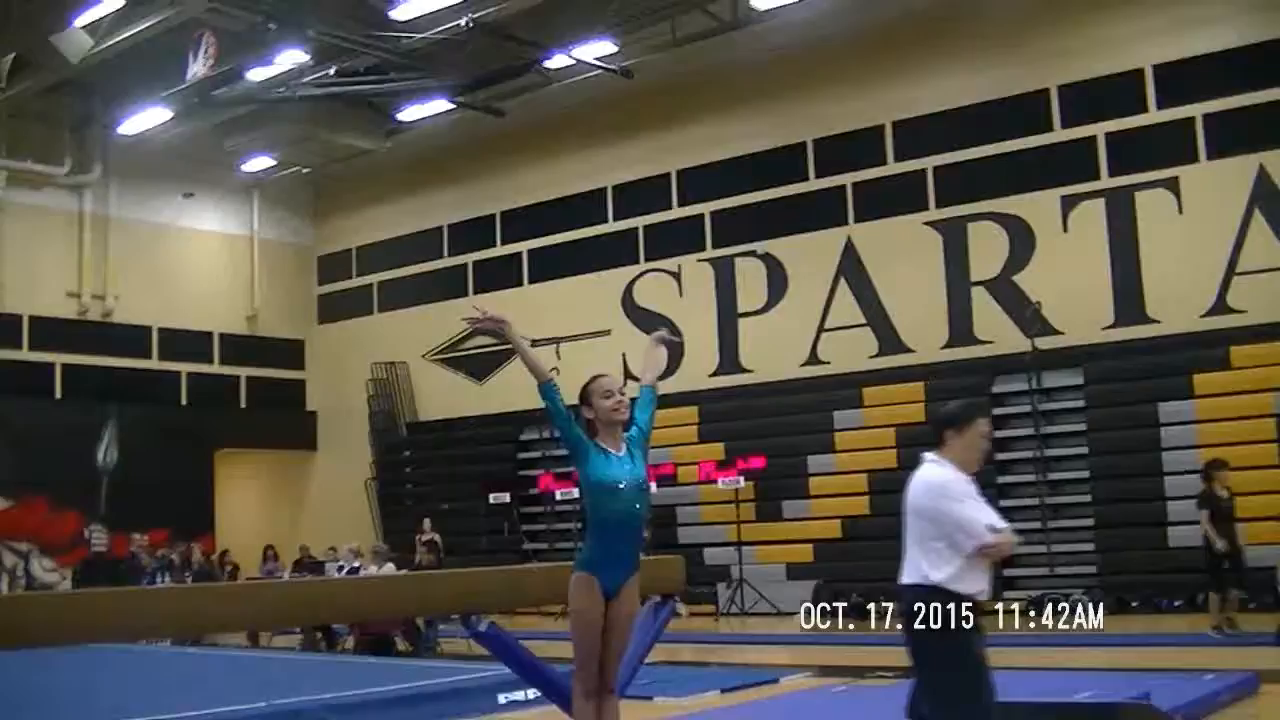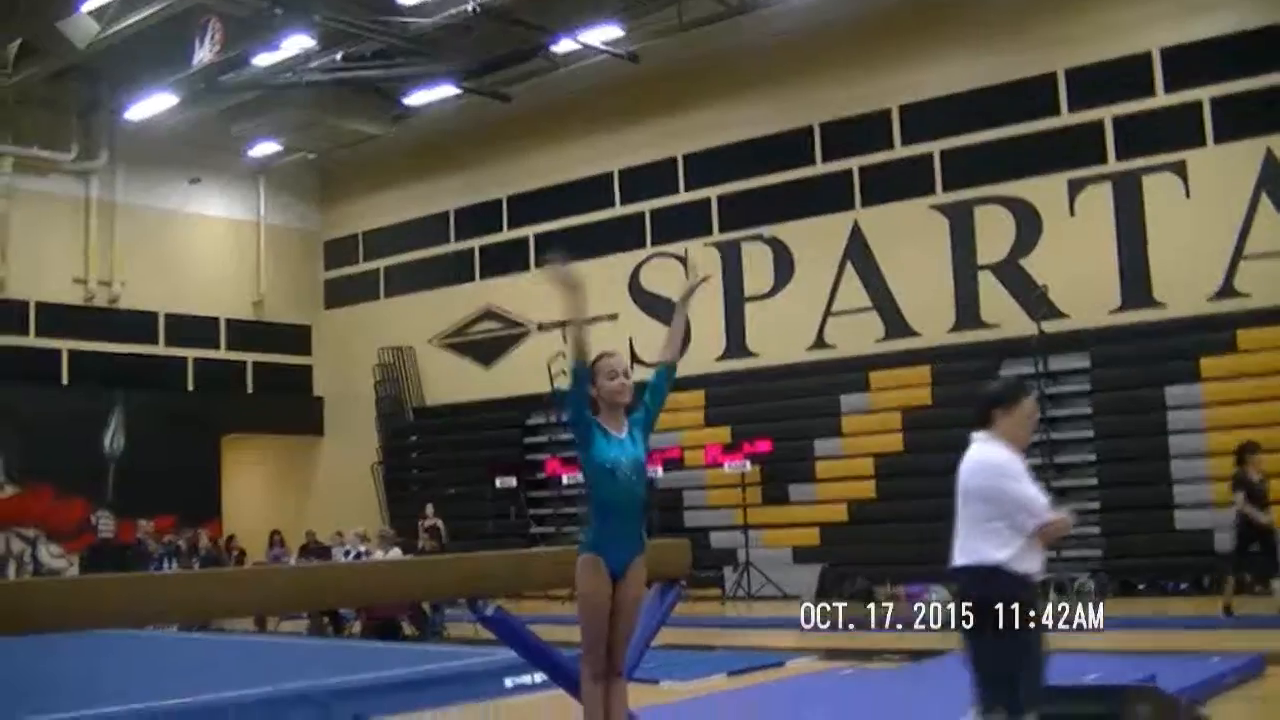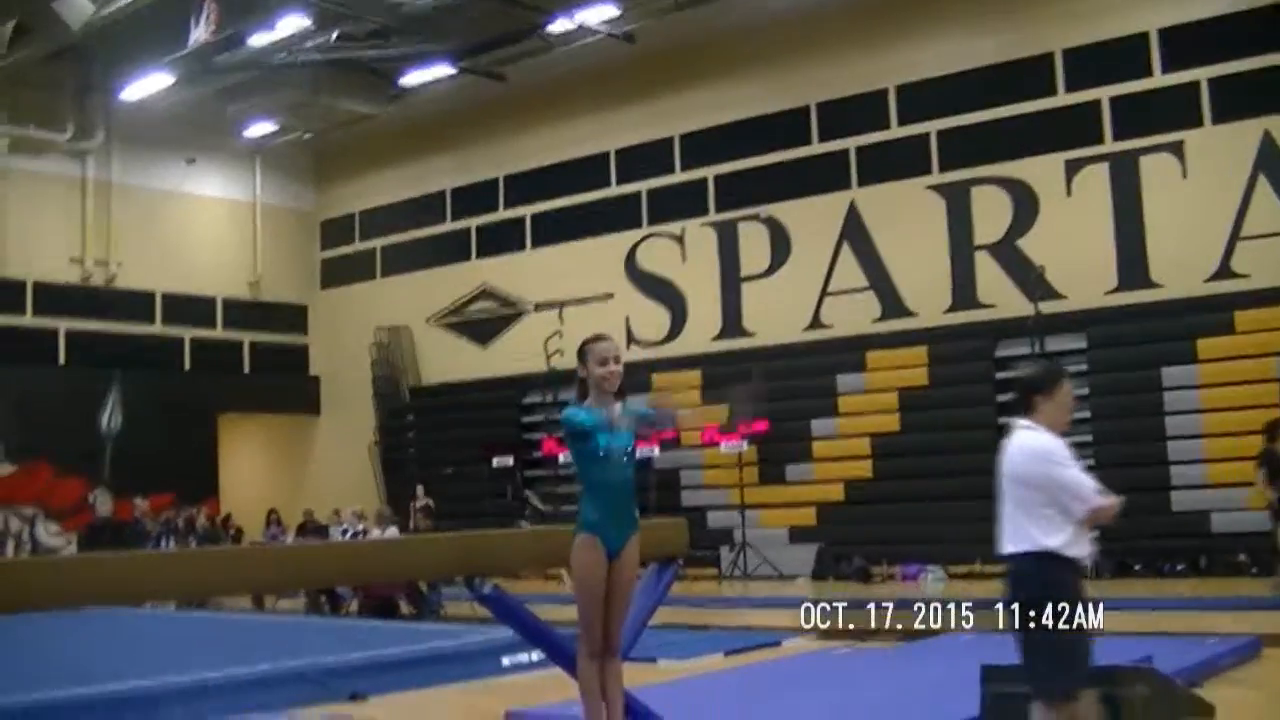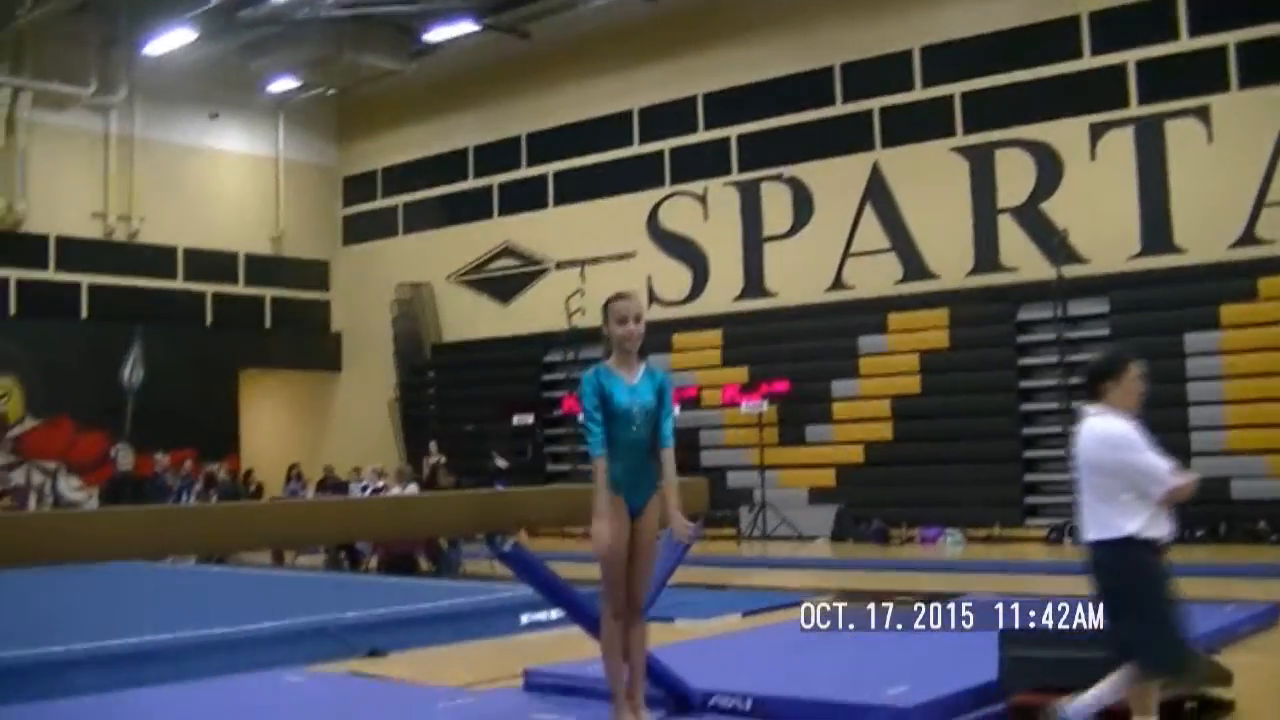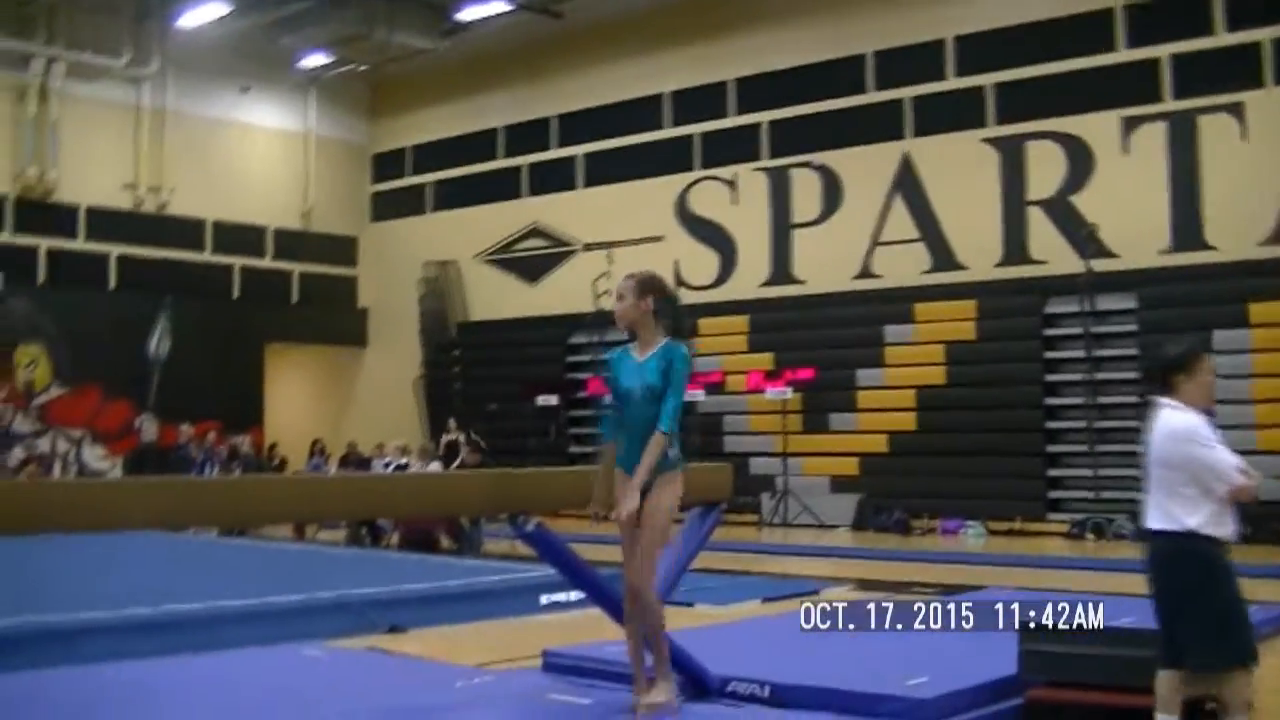
dt=0.3s
person 1, frame 1
left shoulder: (637, 443)
right shoulder: (584, 450)
left elbow: (648, 387)
right elbow: (549, 392)
left wrist: (655, 344)
right wrist: (511, 334)
left hip: (628, 576)
right hip: (591, 576)
left knee: (610, 682)
right knee: (587, 682)
person 1, frame 2
left shoulder: (638, 425)
right shoulder: (586, 431)
left elbow: (666, 365)
right elbow: (579, 374)
left wrist: (683, 305)
right wrist: (577, 308)
left hip: (632, 554)
right hip: (597, 554)
left knee: (616, 664)
right knee: (593, 663)
person 1, frame 3
left shoulder: (632, 412)
right shoulder: (575, 415)
left elbow: (653, 420)
right elbow: (600, 421)
right wrist: (622, 418)
left hip: (627, 533)
right hip: (592, 534)
left knee: (613, 643)
right knee: (591, 643)
person 1, frame 4
left shoulder: (657, 378)
right shoulder: (595, 379)
left elbow: (665, 439)
right elbow: (595, 443)
left wrist: (673, 506)
right wrist: (602, 513)
left hip: (649, 495)
right hip: (614, 497)
left knee: (638, 605)
right knee: (615, 606)
person 1, frame 5
left shoulder: (675, 355)
right shoulder: (618, 359)
left elbow: (667, 424)
right elbow: (612, 426)
left wrist: (635, 487)
right wrist: (601, 489)
left hip: (663, 474)
right hip: (627, 473)
left knee: (640, 580)
right knee: (630, 581)
left ankle: (662, 673)
right ankle: (647, 674)
person 2, frame 1
left shoulder: (957, 482)
right shoulder: (937, 481)
left elbow: (1001, 539)
right elbow: (987, 546)
left wrist: (999, 542)
right wrist: (998, 543)
left hip: (951, 605)
right hip: (935, 605)
person 2, frame 2
left shoulder: (999, 459)
right shoulder: (993, 461)
left elbow: (1050, 521)
right elbow: (1049, 525)
left wrist: (1050, 522)
right wrist: (1057, 521)
left hip: (1003, 585)
right hip: (993, 585)
person 2, frame 3
left shoulder: (1033, 444)
right shoulder: (1039, 448)
left elbow: (1084, 500)
right elbow: (1098, 510)
left wrist: (1099, 502)
right wrist: (1105, 503)
left hip: (1048, 570)
right hip: (1044, 571)
left knee: (1075, 672)
right knee: (1058, 680)
person 2, frame 4
left shoulder: (1102, 428)
right shoulder: (1113, 433)
left elbow: (1160, 478)
right elbow: (1175, 489)
left wrist: (1173, 479)
right wrist: (1183, 480)
left hip: (1120, 552)
right hip: (1127, 554)
left knee: (1148, 653)
right knee: (1162, 655)
person 2, frame 5
left shoulder: (1170, 422)
right shoulder: (1185, 427)
left elbow: (1225, 477)
right elbow: (1240, 490)
left wrist: (1242, 477)
right wrist: (1250, 481)
left hip: (1174, 547)
right hip: (1190, 550)
left knee: (1179, 652)
right knee: (1232, 649)
